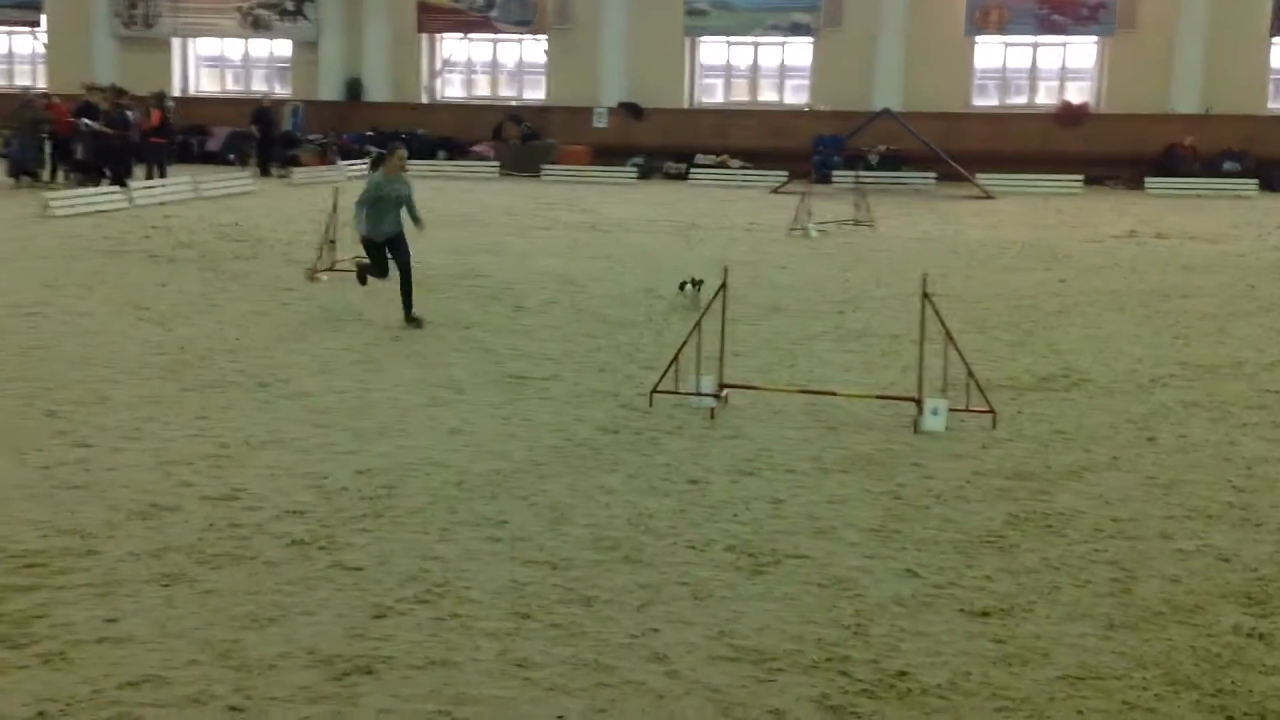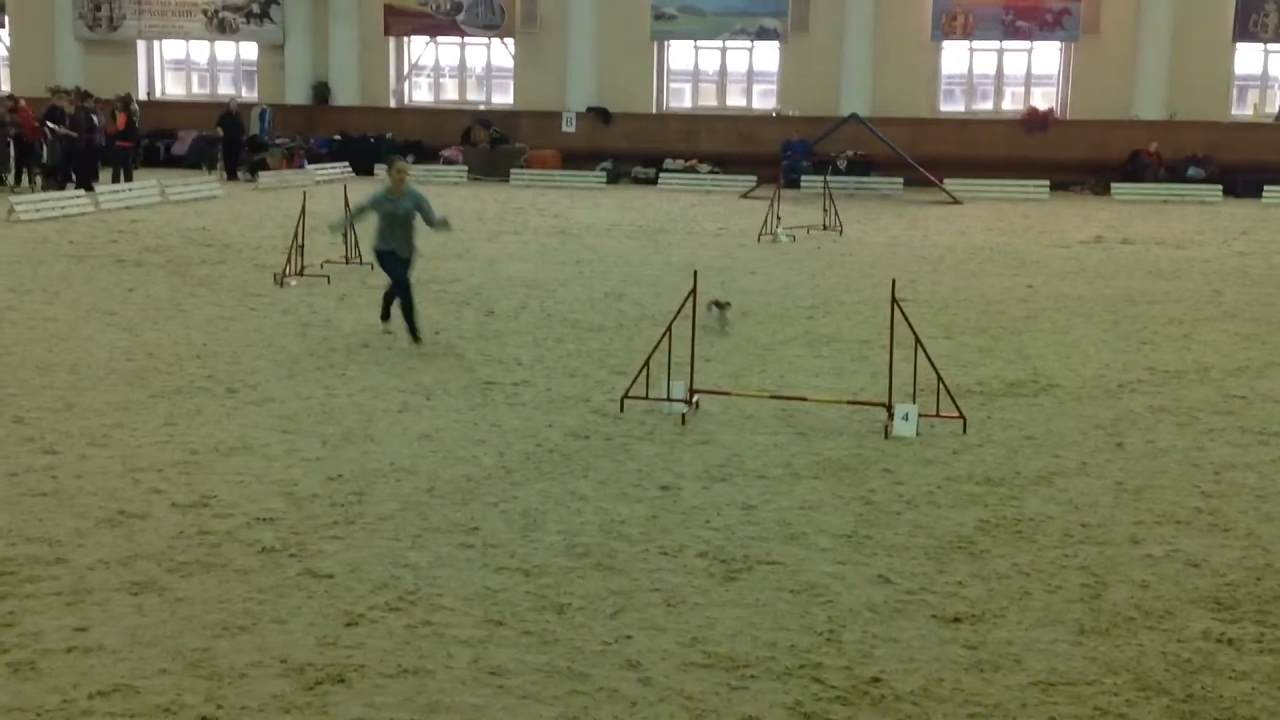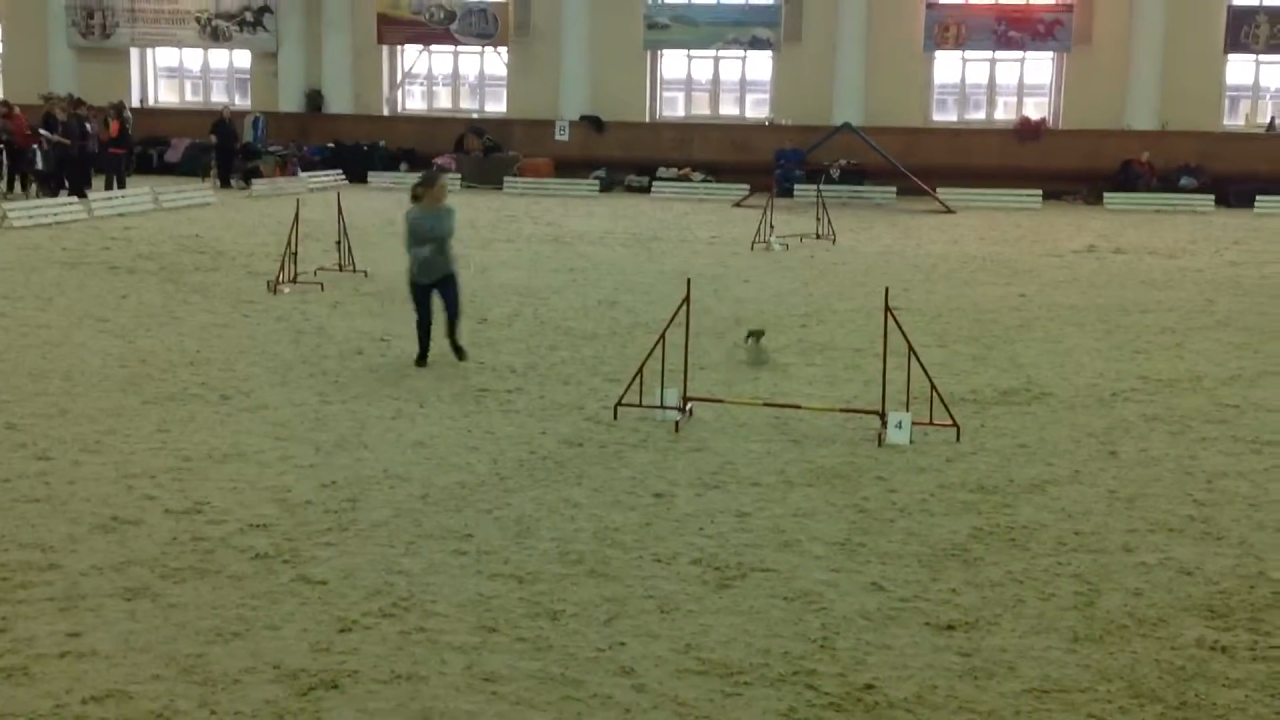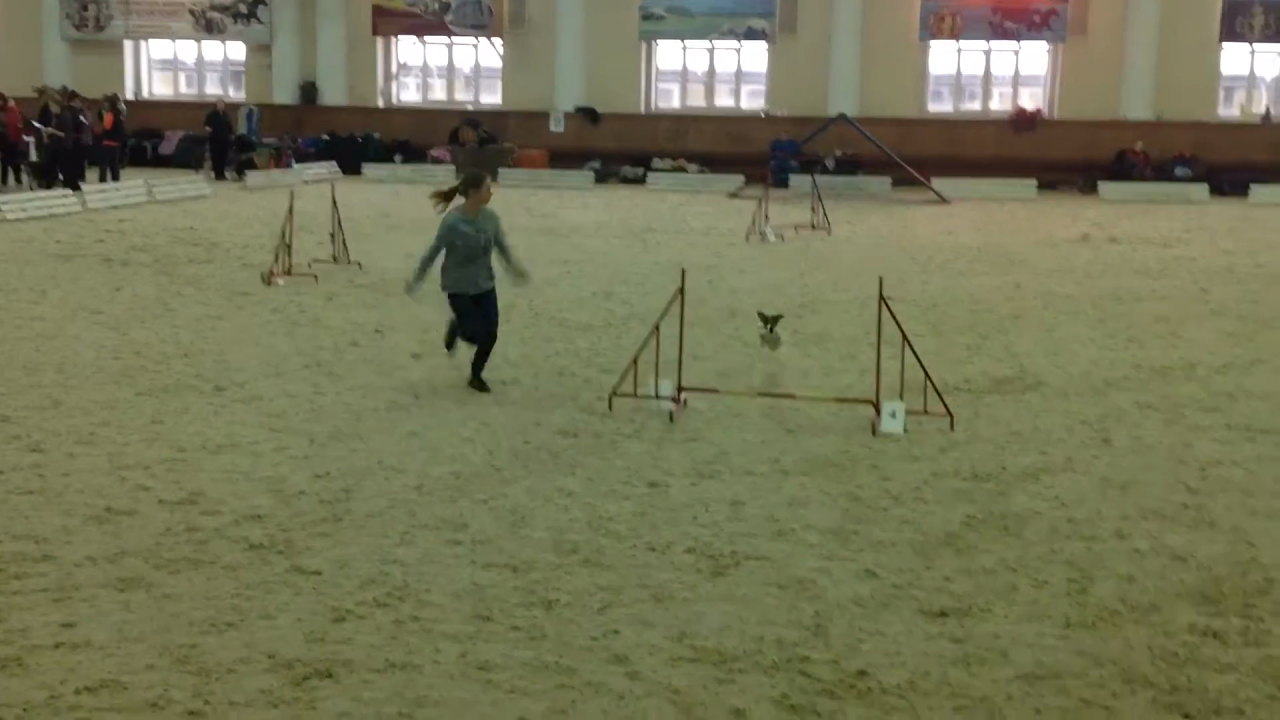
dt=0.2s
person 1, frame 1
left shoulder: (404, 182)
right shoulder: (376, 181)
left elbow: (409, 203)
right elbow: (360, 204)
left wrist: (416, 219)
right wrist: (361, 227)
left hip: (395, 231)
right hip: (373, 234)
left knee: (405, 269)
right knee: (381, 272)
left ankle: (408, 314)
right ankle: (362, 267)
person 1, frame 2
left shoulder: (415, 196)
right shoulder: (380, 197)
left elbow: (430, 219)
right elbow: (360, 210)
left wrist: (440, 223)
right wrist: (341, 223)
left hip: (405, 250)
right hip: (385, 250)
left knee: (396, 285)
right knee: (403, 284)
left ankle: (385, 309)
right ankle: (413, 331)
person 1, frame 3
left shoulder: (447, 211)
right shoulder: (414, 218)
right elbow: (412, 250)
right wrist: (426, 253)
left hip: (445, 271)
right hip: (421, 275)
left knee: (454, 311)
right knee: (425, 318)
left ankle: (452, 338)
right ankle: (422, 352)
person 1, frame 4
left shoulder: (490, 217)
right shoulder: (452, 222)
left elbow: (500, 244)
right elbow: (432, 252)
left wrist: (513, 266)
right wrist: (416, 279)
left hip: (484, 283)
right hip: (458, 286)
left knee: (490, 334)
right knee: (476, 335)
left ankle: (475, 376)
right ankle: (455, 326)
